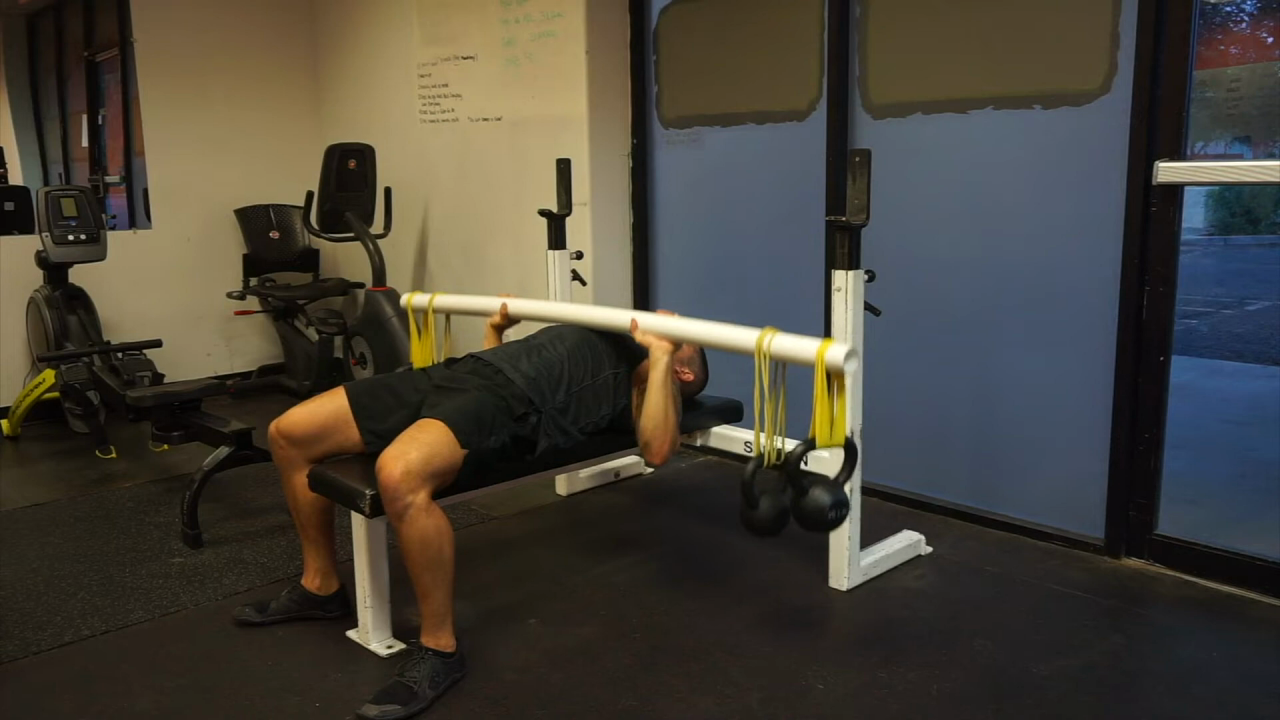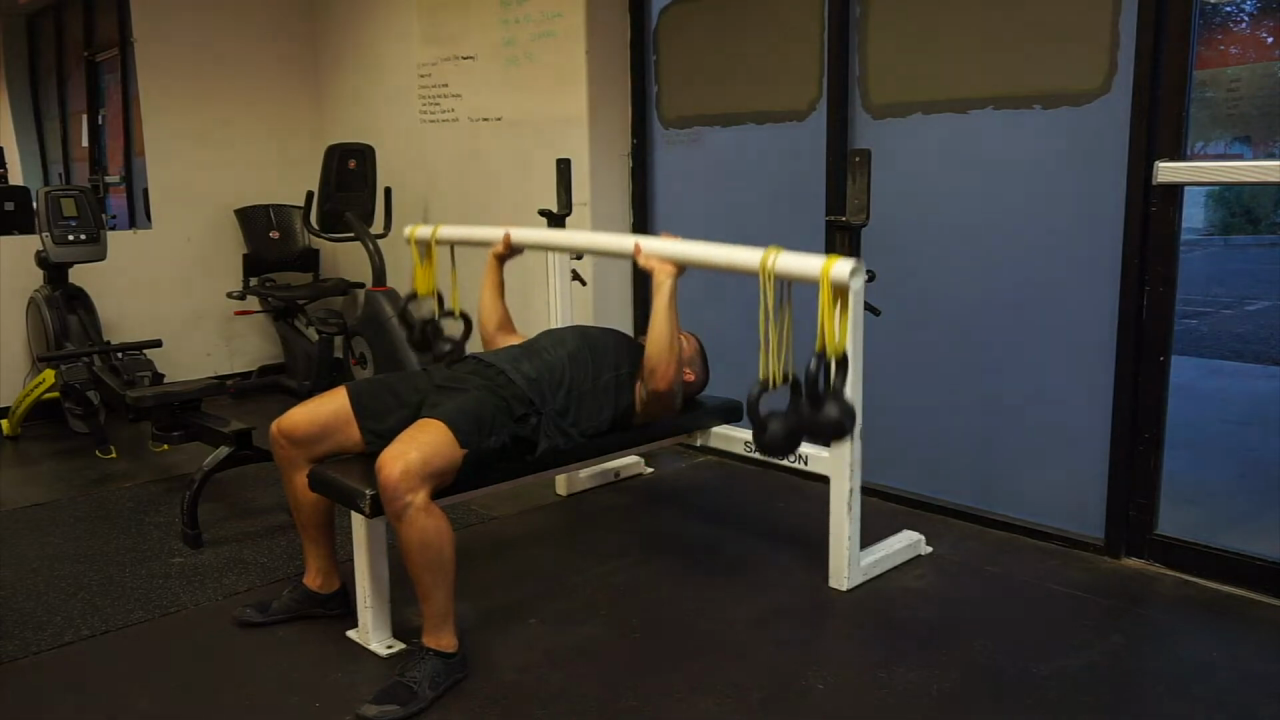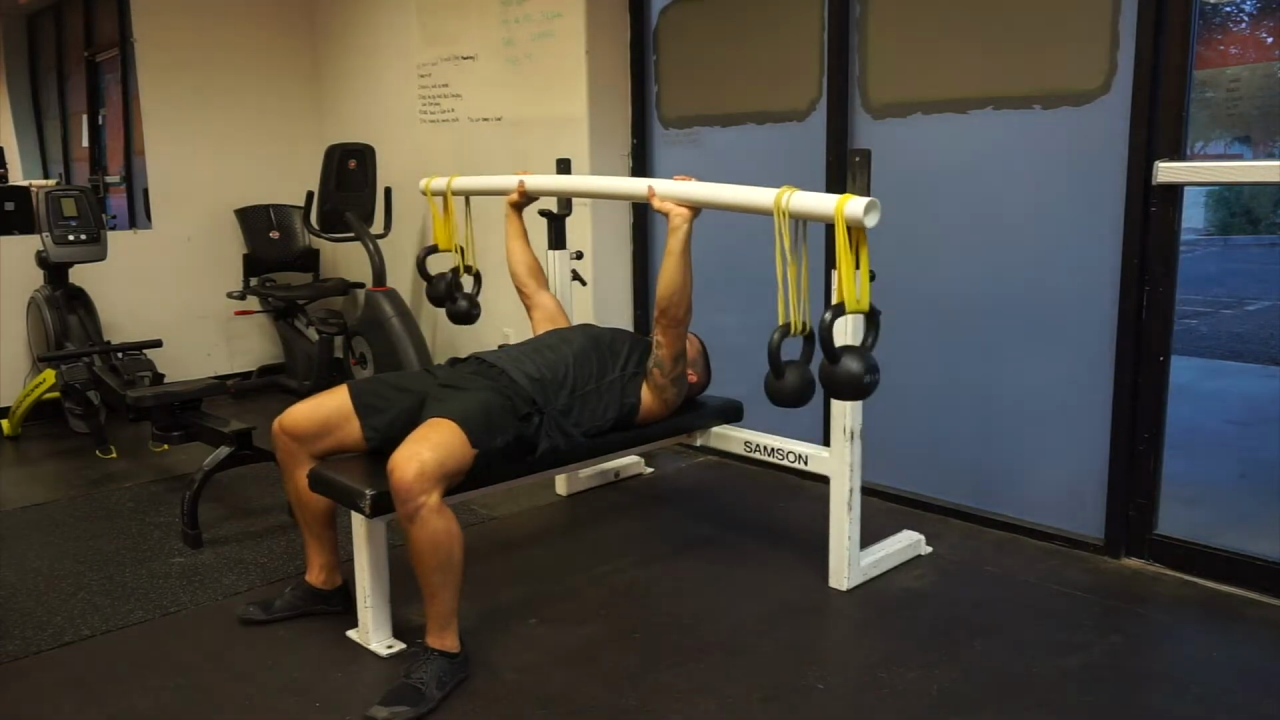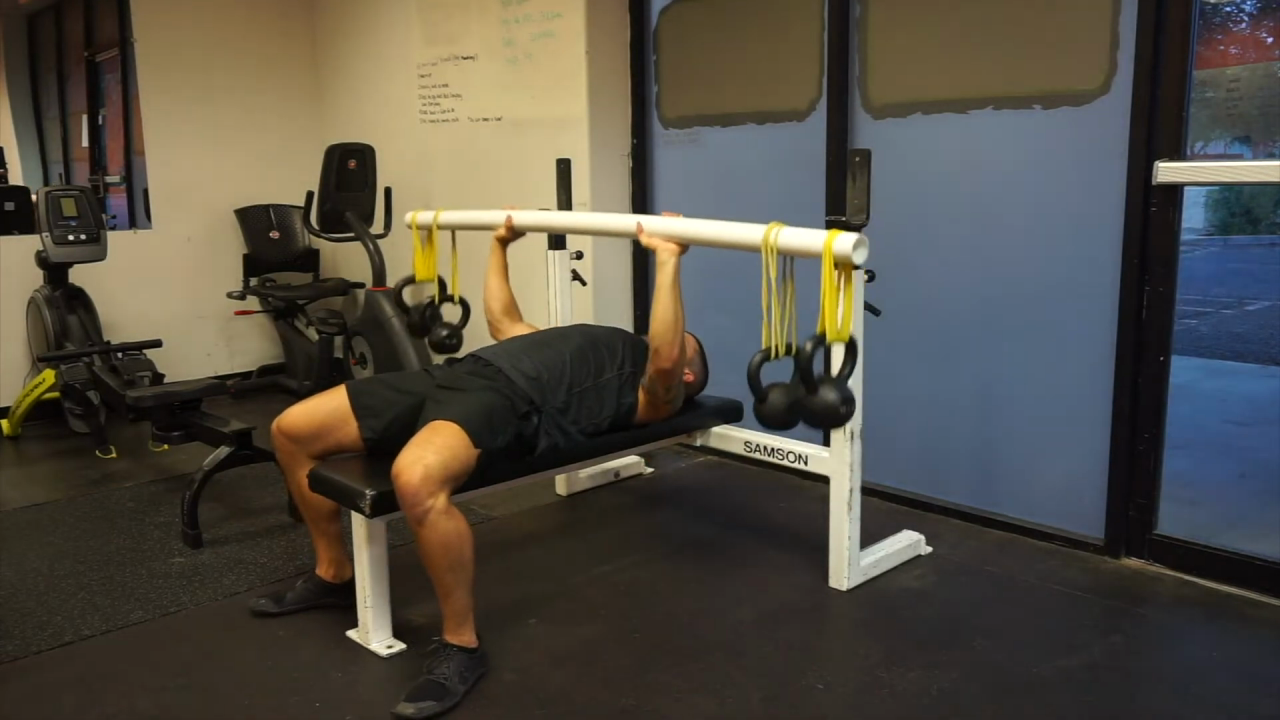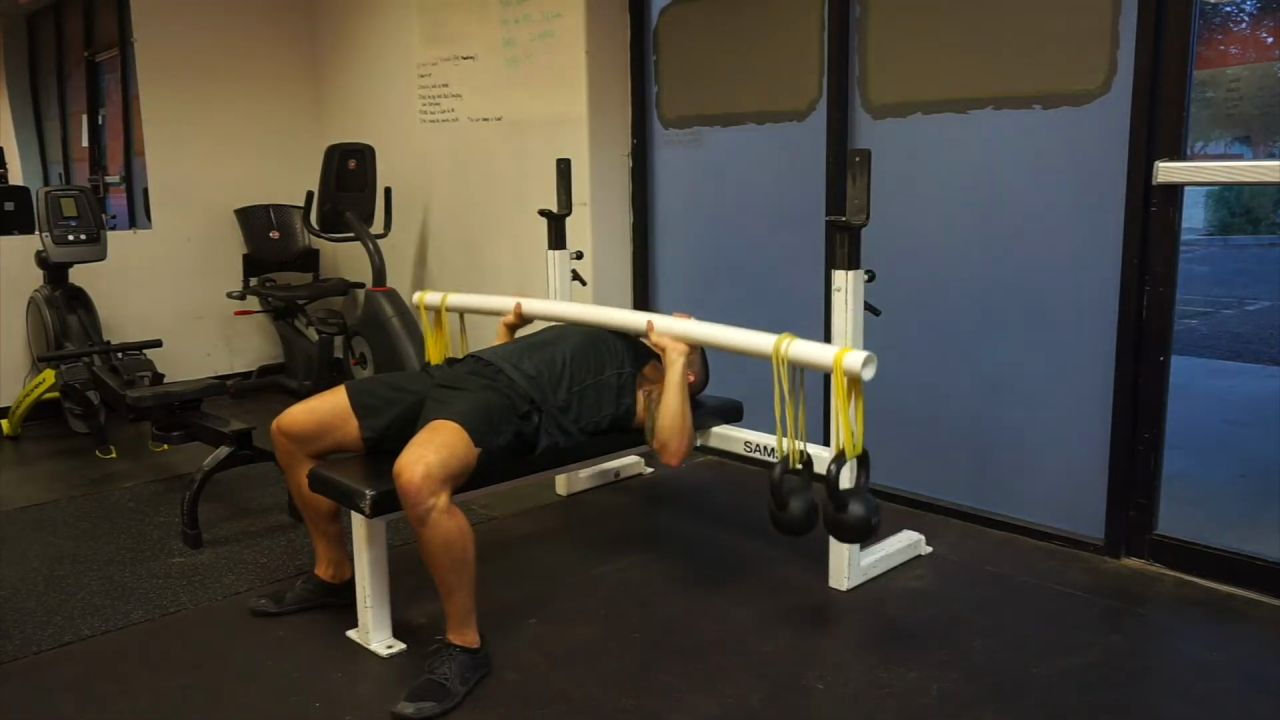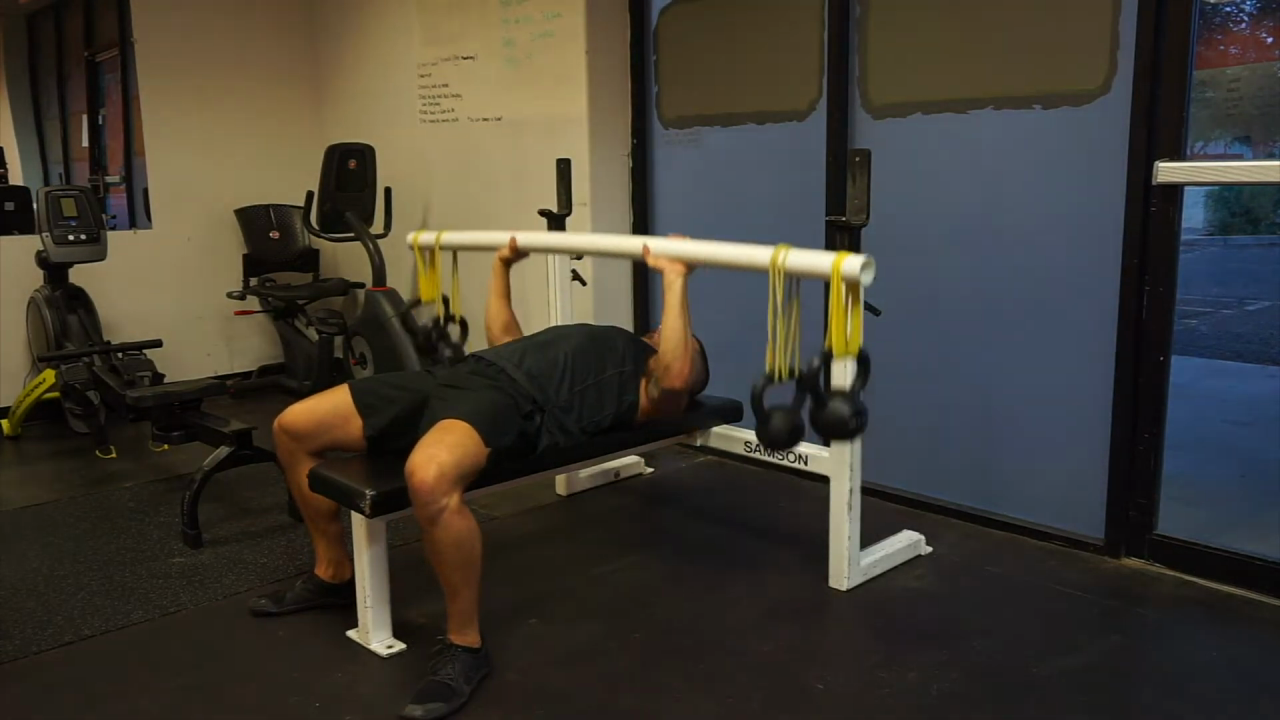
dt=0.7s
person 1, frame 1
left shoulder: (648, 376)
right shoulder: (598, 349)
left elbow: (657, 450)
left wrist: (660, 352)
right wrist: (495, 328)
left hip: (510, 401)
left knee: (401, 476)
right knee: (289, 434)
left ankle: (439, 649)
right ankle: (320, 586)
person 1, frame 2
left shoulder: (647, 382)
right shoulder: (599, 356)
left elbow: (662, 383)
right elbow: (497, 337)
left wrist: (665, 281)
right wrist: (496, 263)
left hip: (511, 402)
left knee: (400, 476)
right knee: (290, 433)
left ankle: (440, 649)
right ankle: (322, 584)
person 1, frame 3
left shoulder: (659, 386)
right shoulder: (591, 348)
left elbow: (672, 318)
right elbow: (533, 289)
left wrist: (680, 226)
right wrist: (515, 212)
left hip: (513, 402)
right hip: (460, 375)
left knee: (412, 476)
right knee: (293, 430)
left ankle: (443, 650)
right ankle: (324, 581)
person 1, frame 4
left shoulder: (657, 393)
right shoulder: (594, 354)
left elbow: (664, 359)
right elbow: (505, 325)
left wrist: (667, 260)
right wrist: (500, 246)
left hip: (511, 398)
left knee: (418, 480)
right knee: (291, 430)
left ankle: (460, 647)
right ankle: (334, 575)
person 1, frame 5
left shoulder: (654, 383)
right shoulder: (602, 351)
left elbow: (672, 450)
left wrist: (674, 355)
right wrist: (508, 328)
left hip: (512, 400)
left knee: (420, 479)
right knee: (291, 429)
left ankle: (464, 646)
right ankle: (334, 575)
person 1, frame 6
left shoulder: (651, 386)
right shoulder: (606, 355)
left elbow: (677, 380)
right elbow: (504, 340)
left wrist: (674, 280)
right wrist: (502, 266)
left hip: (513, 399)
left knee: (431, 479)
right knee: (293, 428)
left ankle: (465, 646)
right ankle: (334, 574)
